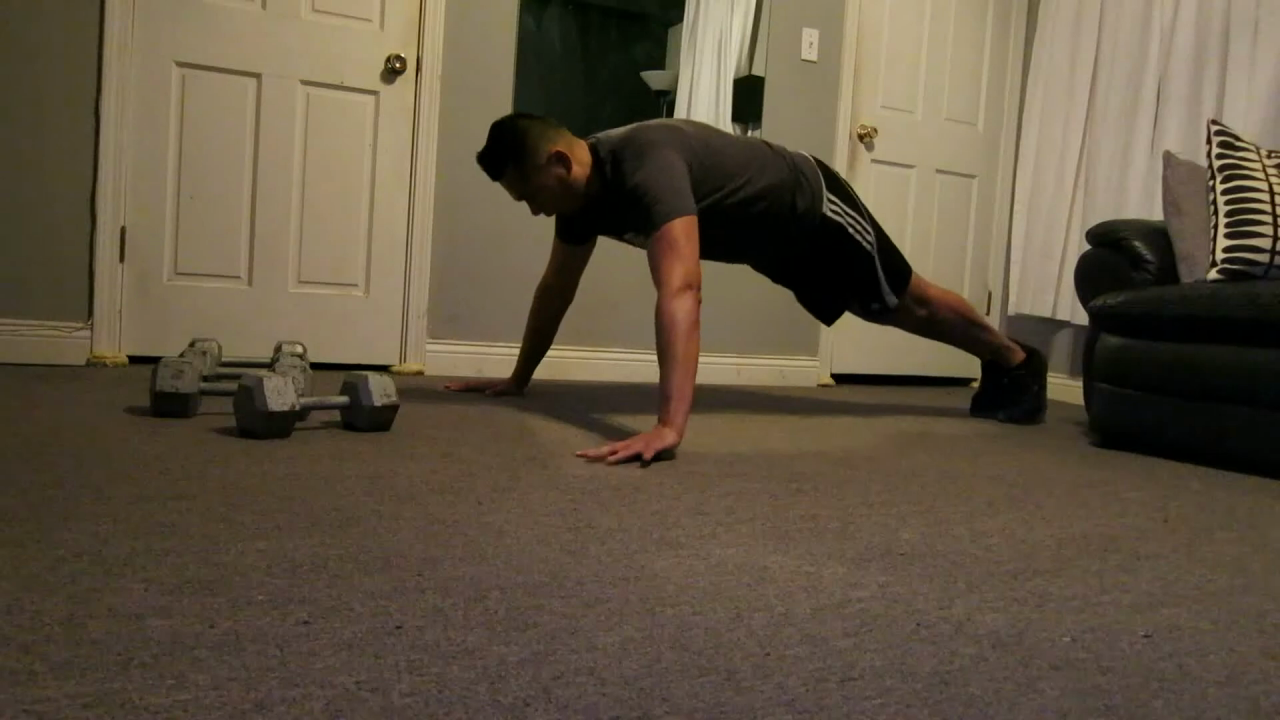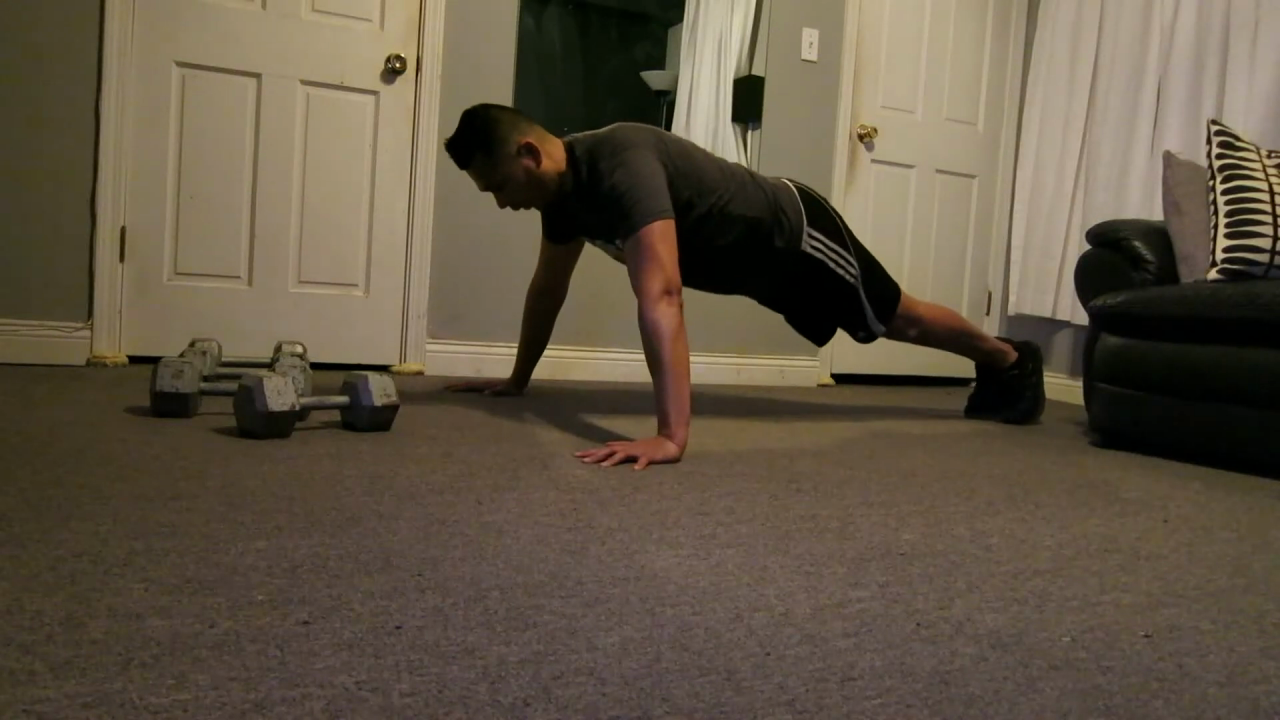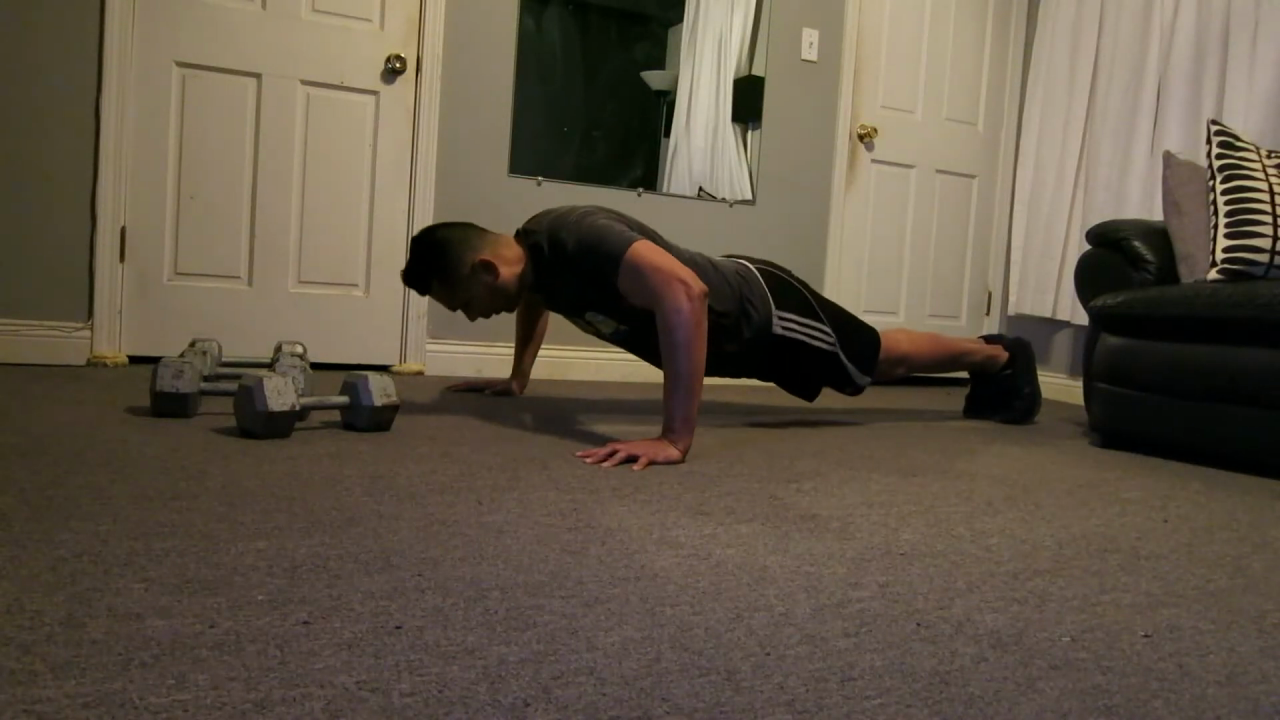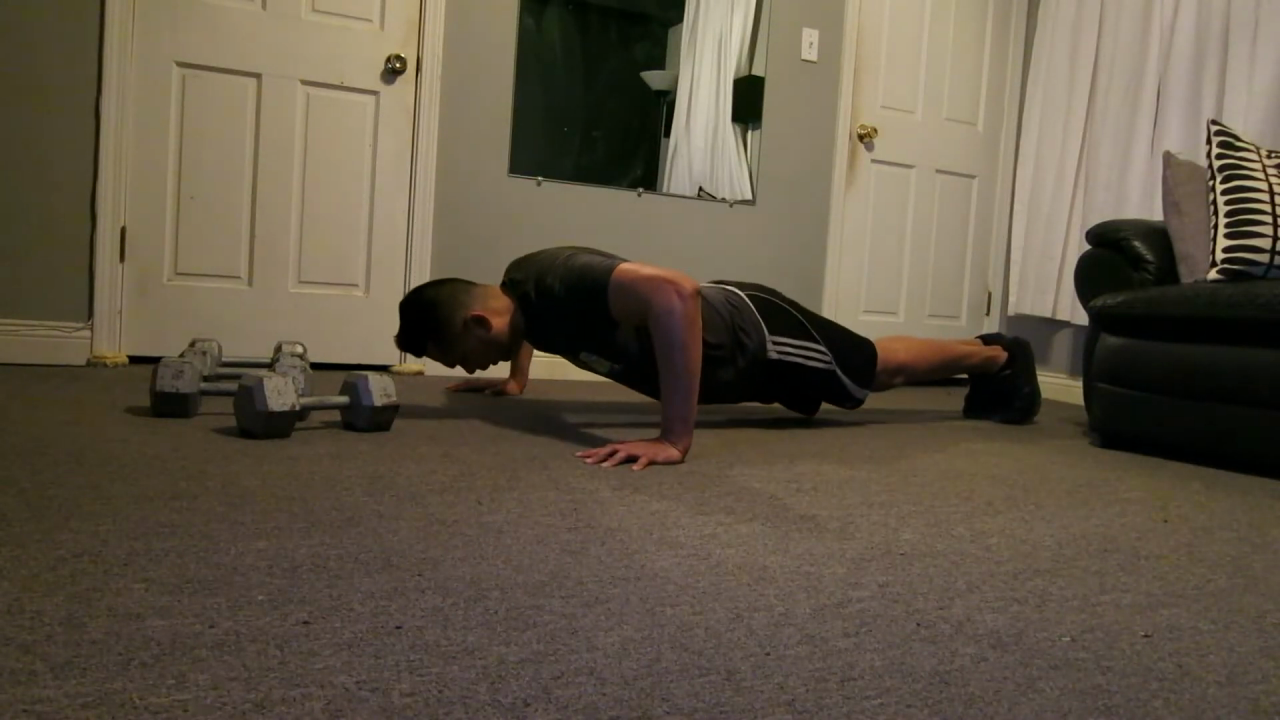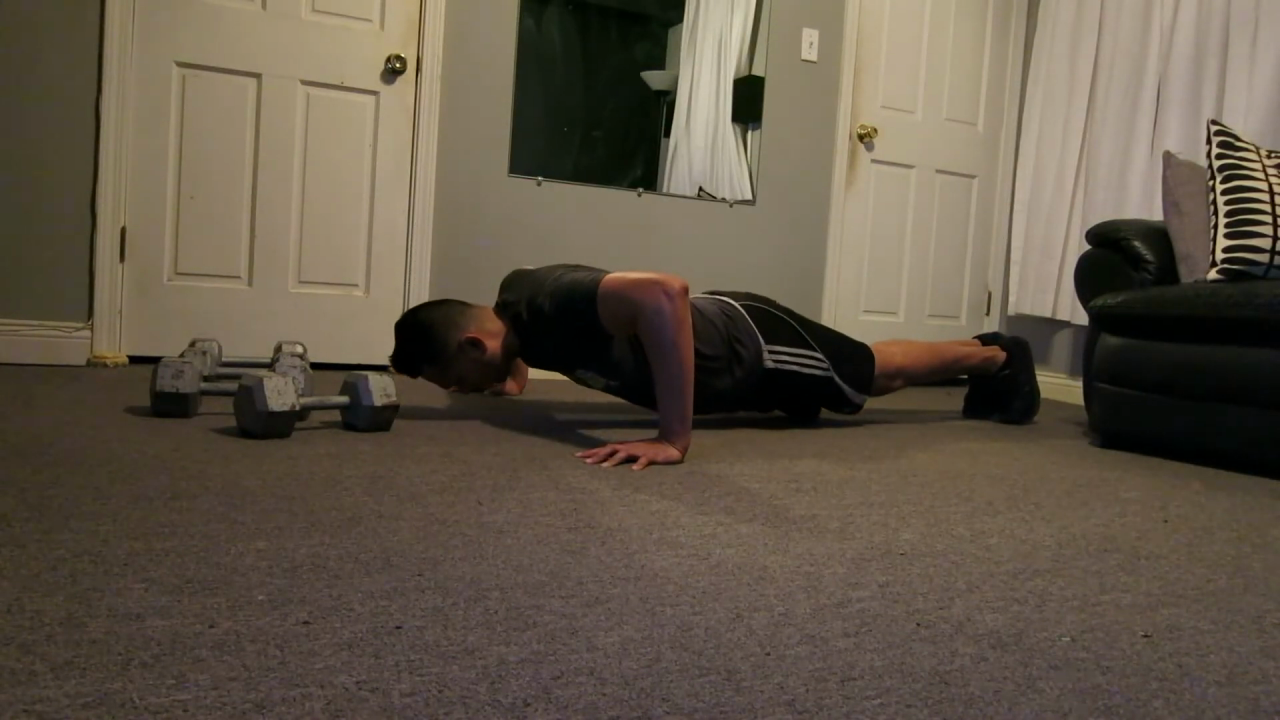
dt=1s
person 1, frame 1
left shoulder: (645, 165)
right shoulder: (585, 183)
left elbow: (680, 291)
right elbow: (557, 285)
left wrist: (669, 427)
right wrist: (518, 377)
left hip: (812, 206)
right hip: (773, 238)
left knee: (908, 302)
right knee: (888, 315)
left ankle: (1017, 362)
right ankle: (996, 367)
person 1, frame 2
left shoulder: (618, 165)
right shoulder: (566, 185)
left elbow: (658, 295)
right elbow: (548, 283)
left wrist: (670, 436)
right wrist: (517, 378)
left hip: (791, 233)
right hip: (757, 255)
left knee: (899, 321)
right knee: (892, 327)
left ankle: (1012, 362)
right ankle: (996, 371)
person 1, frame 3
left shoulder: (579, 243)
right shoulder: (532, 248)
left elbow: (685, 295)
left wrist: (675, 439)
right wrist: (518, 377)
left hip: (760, 310)
right hip: (735, 310)
left knee: (882, 358)
right knee: (879, 360)
left ankle: (1002, 357)
right ankle: (991, 355)
person 1, frame 4
left shoulder: (564, 286)
right shoulder: (519, 284)
left elbow: (677, 293)
left wrist: (675, 440)
right wrist: (514, 378)
left hip: (753, 334)
right hip: (728, 330)
left knee: (879, 368)
right knee: (872, 372)
left ankle: (1001, 357)
right ankle: (987, 353)
person 1, frame 5
left shoulder: (555, 308)
right shoulder: (514, 298)
left elbow: (664, 291)
left wrist: (674, 438)
right wrist: (515, 379)
left hip: (749, 345)
right hip: (723, 333)
left knee: (880, 371)
right knee: (873, 372)
left ankle: (1001, 357)
right ankle: (984, 351)
